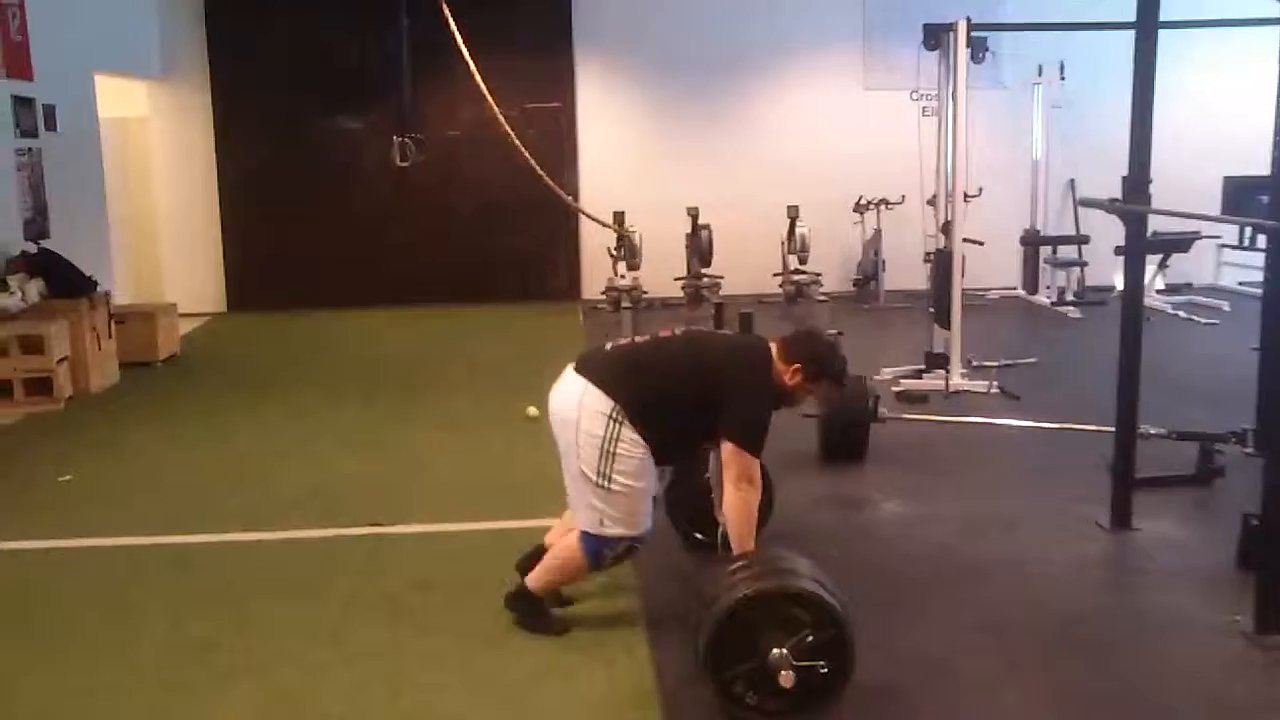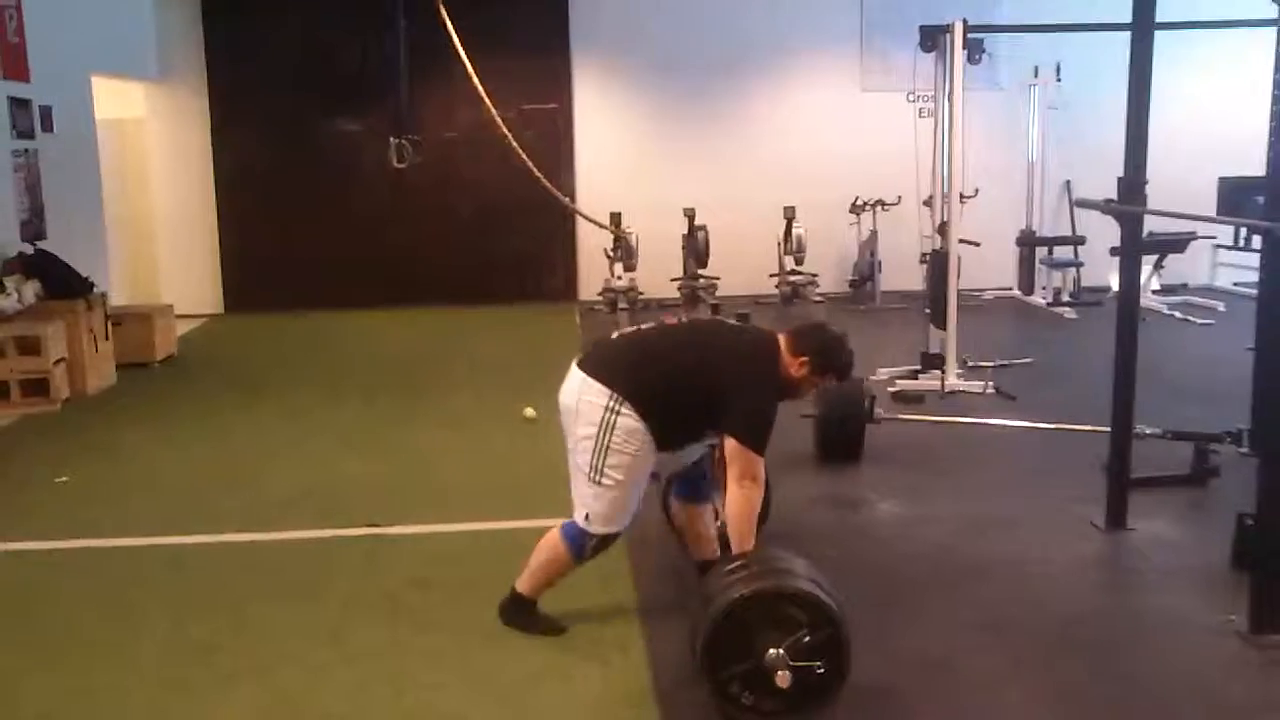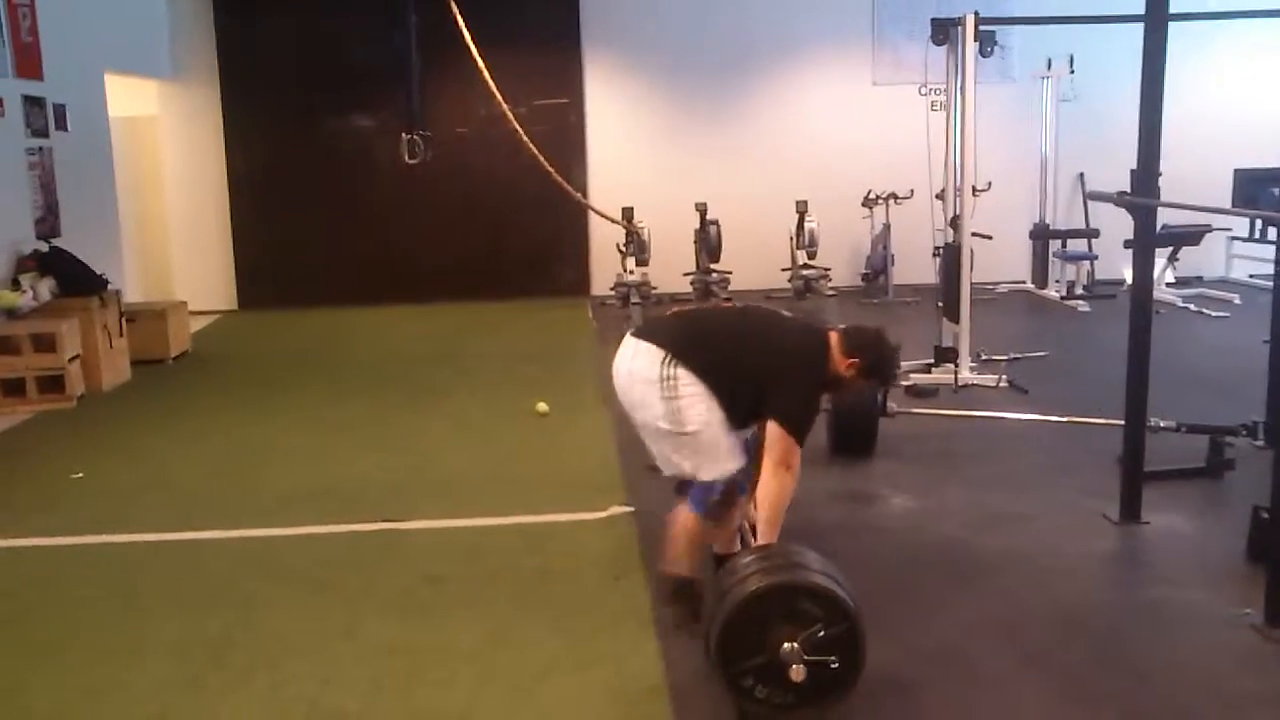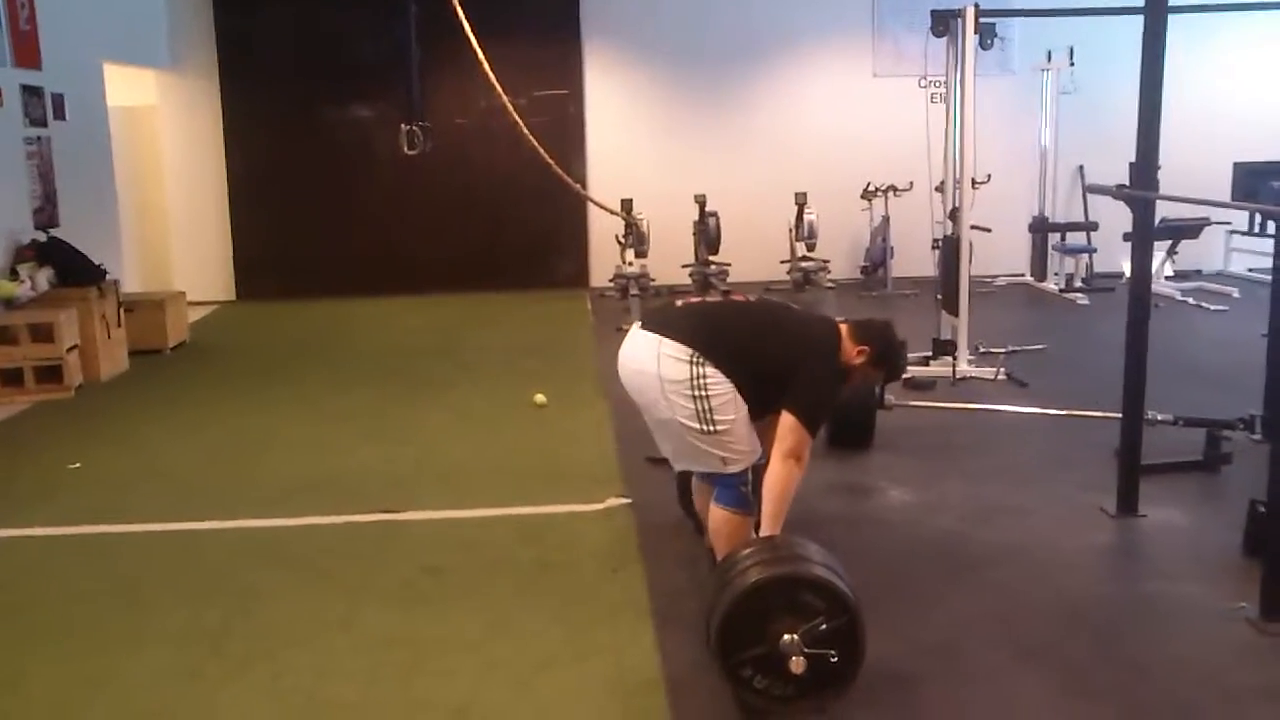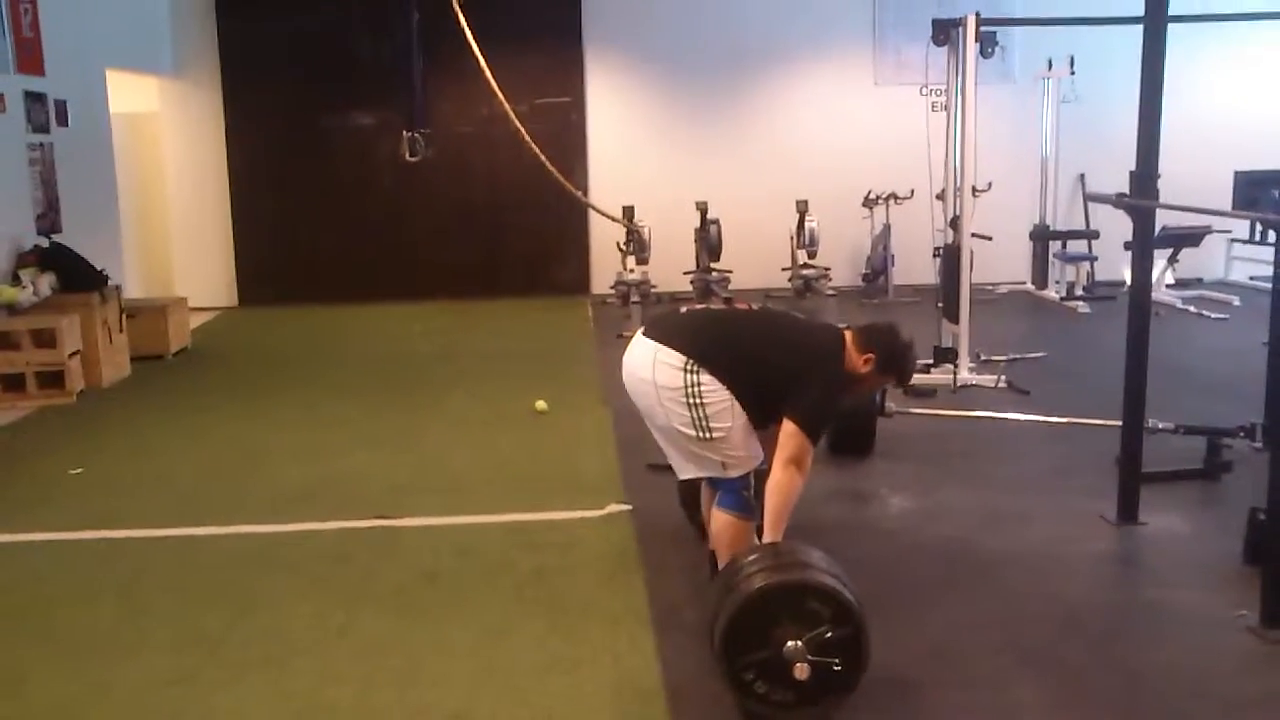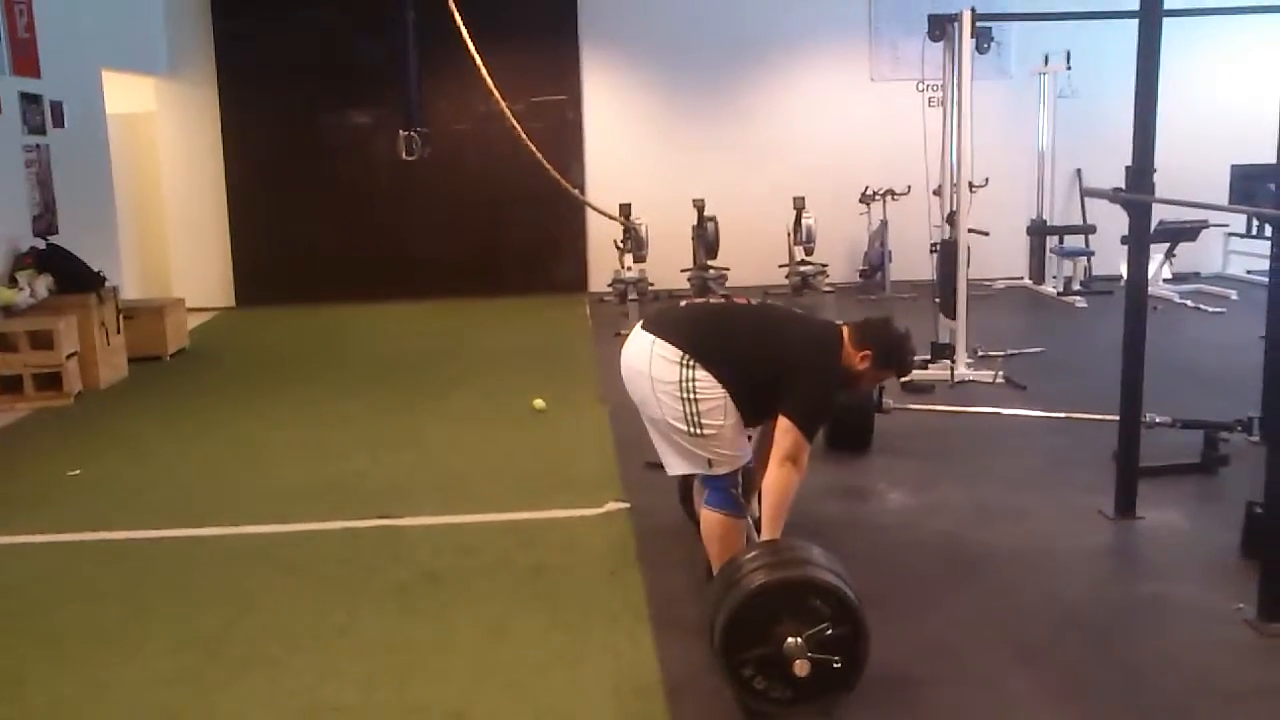
dt=0.3s
person 1, frame 1
left shoulder: (746, 358)
right shoulder: (752, 383)
right elbow: (742, 483)
left hip: (580, 389)
right hip: (601, 406)
left knee: (605, 502)
right knee: (622, 532)
left ankle: (536, 560)
right ankle: (527, 594)
person 1, frame 2
left shoulder: (755, 349)
right shoulder: (757, 377)
right elbow: (745, 480)
left hip: (612, 375)
right hip: (607, 398)
left knee: (692, 464)
right knee: (601, 523)
left ankle: (708, 569)
right ankle: (519, 601)
person 1, frame 3
left shoulder: (807, 343)
right shoulder: (805, 366)
right elbow: (781, 466)
left hip: (649, 353)
right hip: (659, 366)
right knee: (721, 480)
left ankle: (727, 559)
right ankle: (680, 583)
person 1, frame 4
left shoulder: (808, 336)
right shoulder: (823, 362)
left elbow: (767, 411)
right elbow: (789, 457)
right hip: (675, 357)
left knee: (710, 459)
right knee: (734, 471)
left ankle: (722, 560)
person 1, frame 5
left shoulder: (813, 345)
right shoulder: (826, 370)
left elbow: (772, 418)
right elbow: (790, 464)
right hip: (675, 365)
left knee: (717, 468)
right knee: (736, 479)
left ankle: (722, 565)
person 1, frame 6
left shoulder: (814, 343)
right shoulder: (820, 366)
left elbow: (772, 425)
right elbow: (787, 460)
left wrist: (749, 497)
right hip: (671, 357)
left knee: (713, 467)
right knee: (725, 479)
left ankle: (720, 566)
